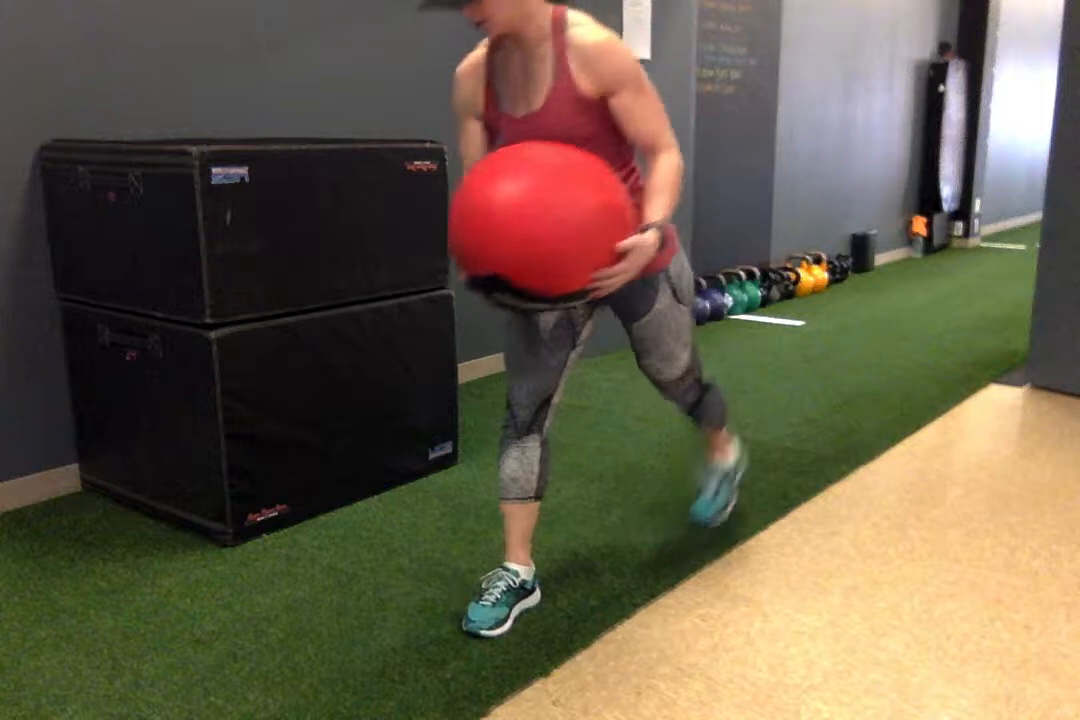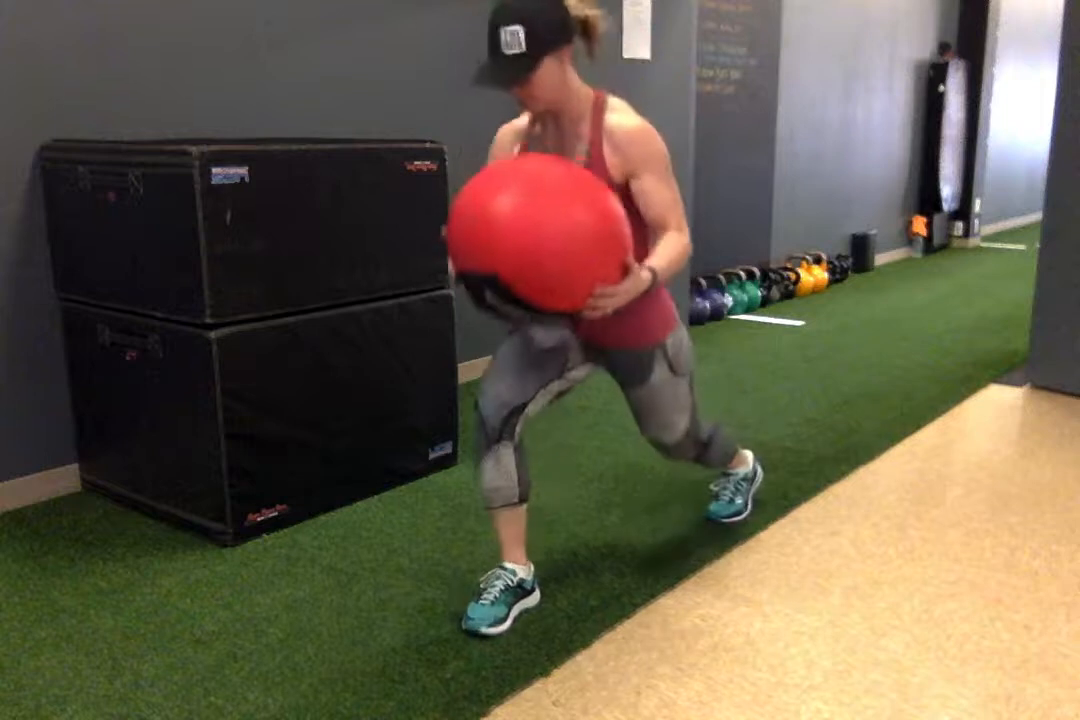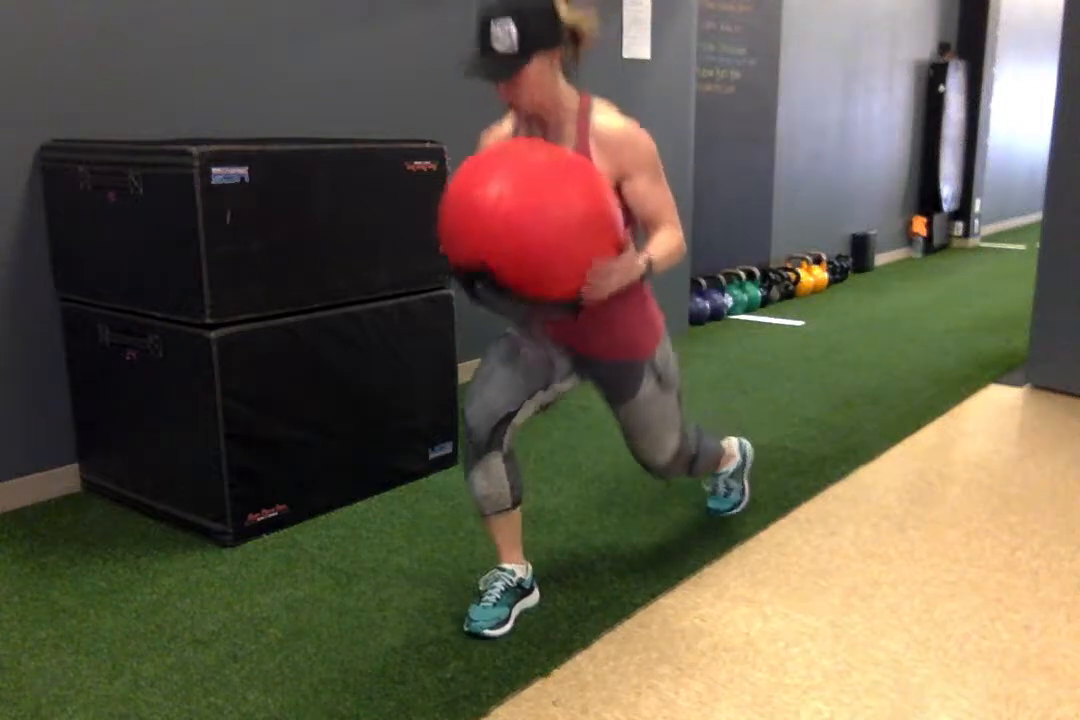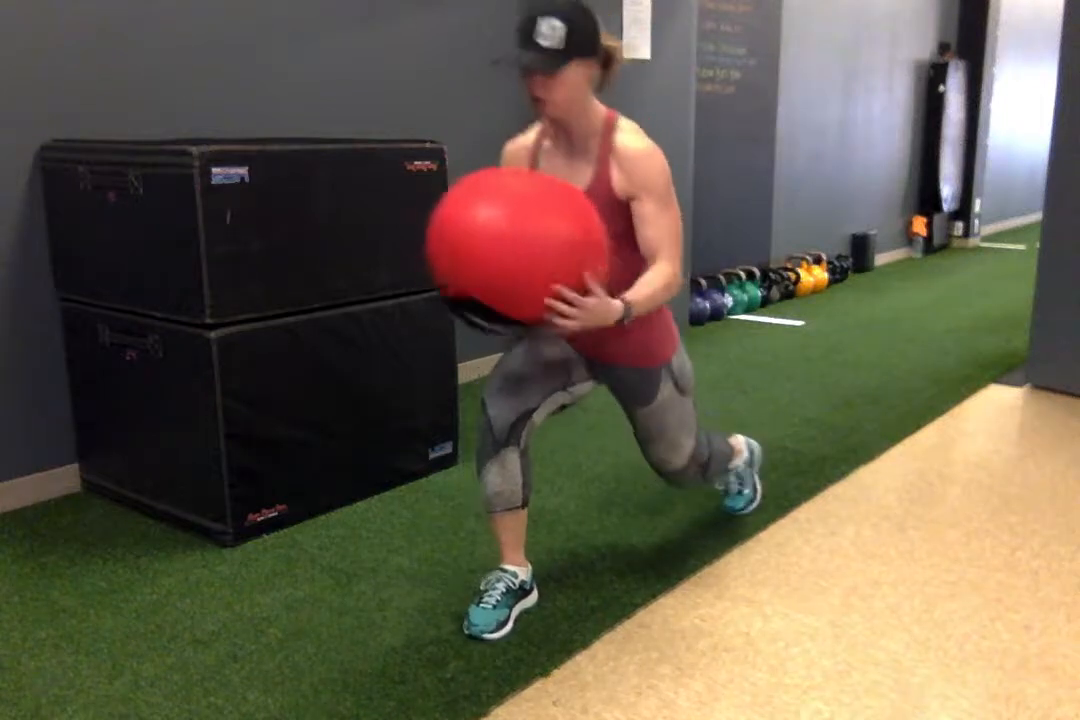
dt=0.4s
person 1, frame 1
right shoulder: (473, 76)
left elbow: (664, 151)
left wrist: (651, 233)
left hip: (635, 257)
left knee: (675, 378)
right knee: (527, 408)
left ankle: (724, 452)
right ankle: (516, 572)
person 1, frame 2
left shoulder: (627, 134)
right shoulder: (511, 139)
left elbow: (676, 236)
left wrist: (644, 279)
left hip: (638, 323)
right hip: (557, 316)
left knee: (674, 437)
right knee: (494, 414)
left ankle: (740, 468)
right ankle: (514, 574)
person 1, frame 3
left shoulder: (617, 137)
right shoulder: (498, 141)
left elbow: (671, 234)
left wrist: (635, 267)
left hip: (623, 334)
right hip: (542, 327)
left knee: (661, 455)
right knee: (481, 424)
left ankle: (729, 456)
right ankle: (513, 573)
person 1, frame 4
left shoulder: (635, 155)
right shoulder: (519, 153)
left elbow: (667, 270)
left wrist: (614, 311)
left hip: (637, 341)
right hip: (556, 333)
left knee: (676, 462)
right knee: (499, 418)
left ankle: (738, 456)
right ankle: (513, 576)
